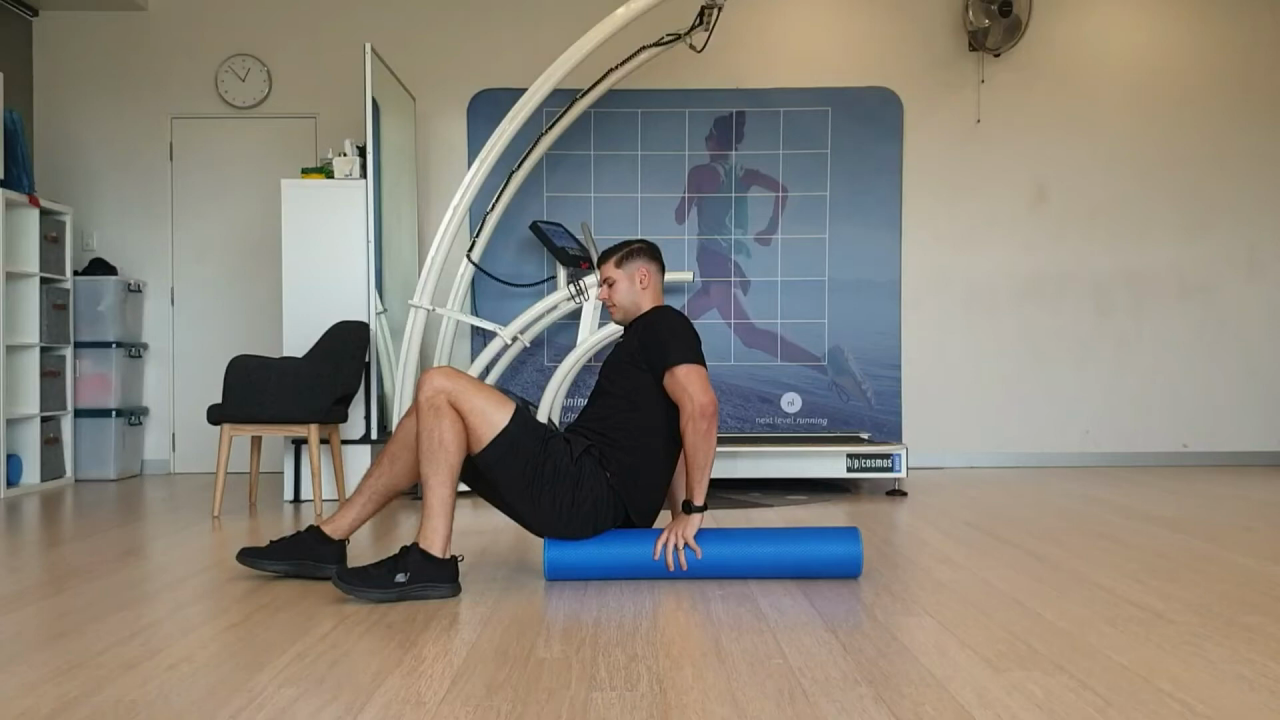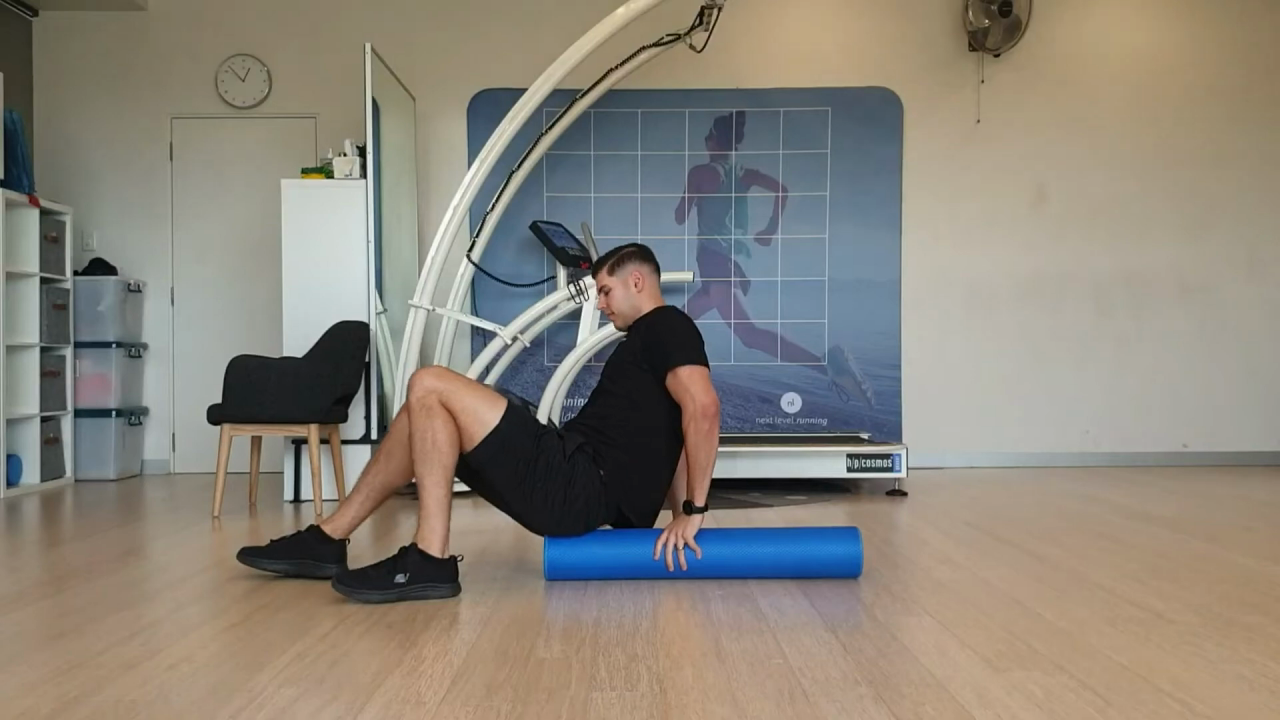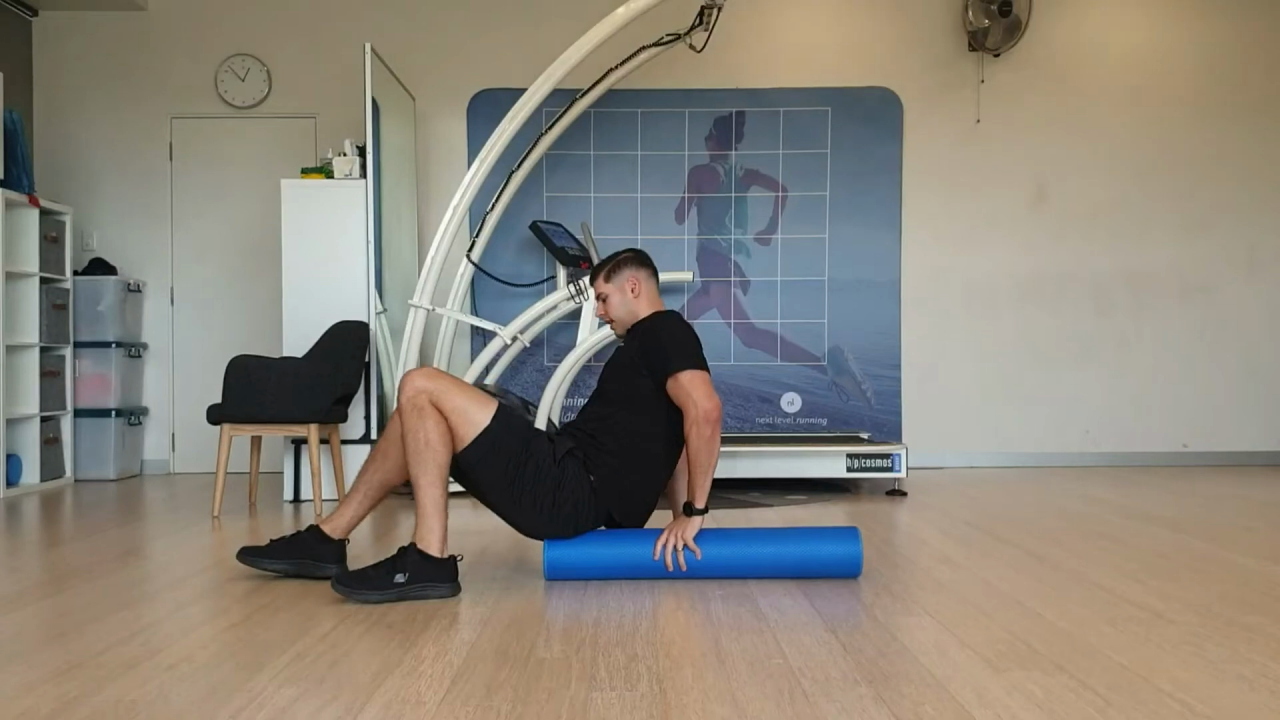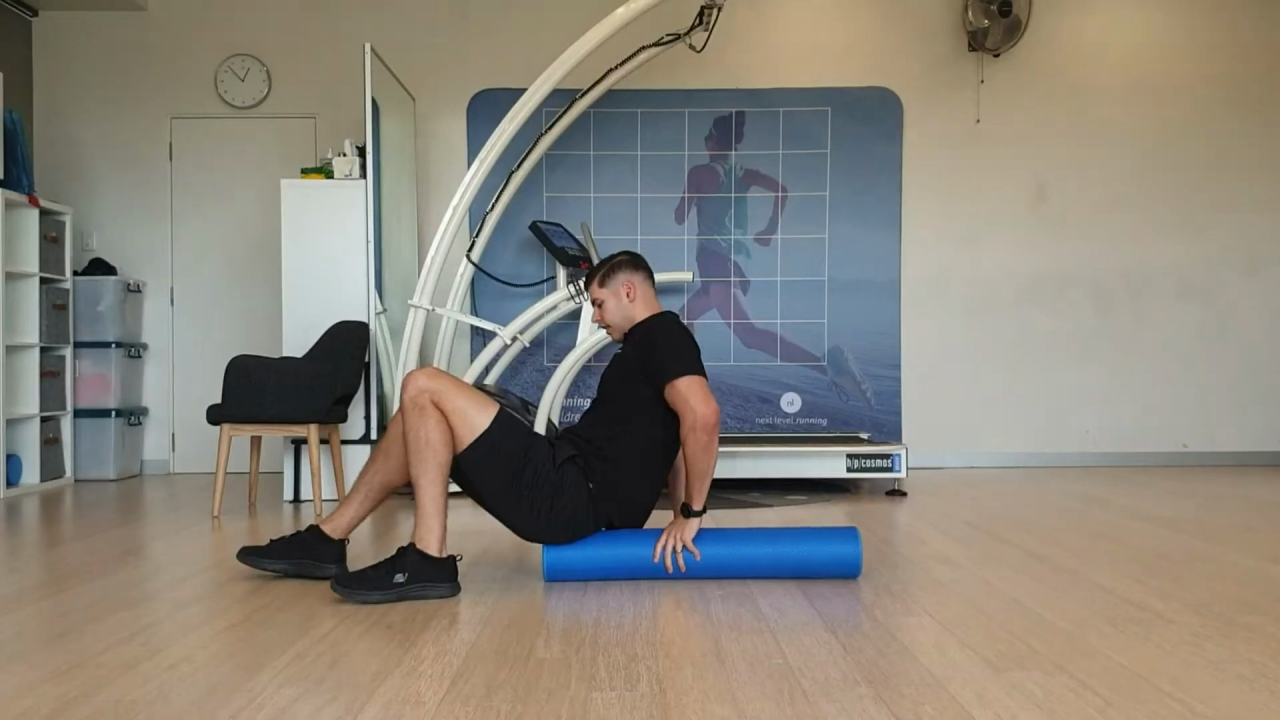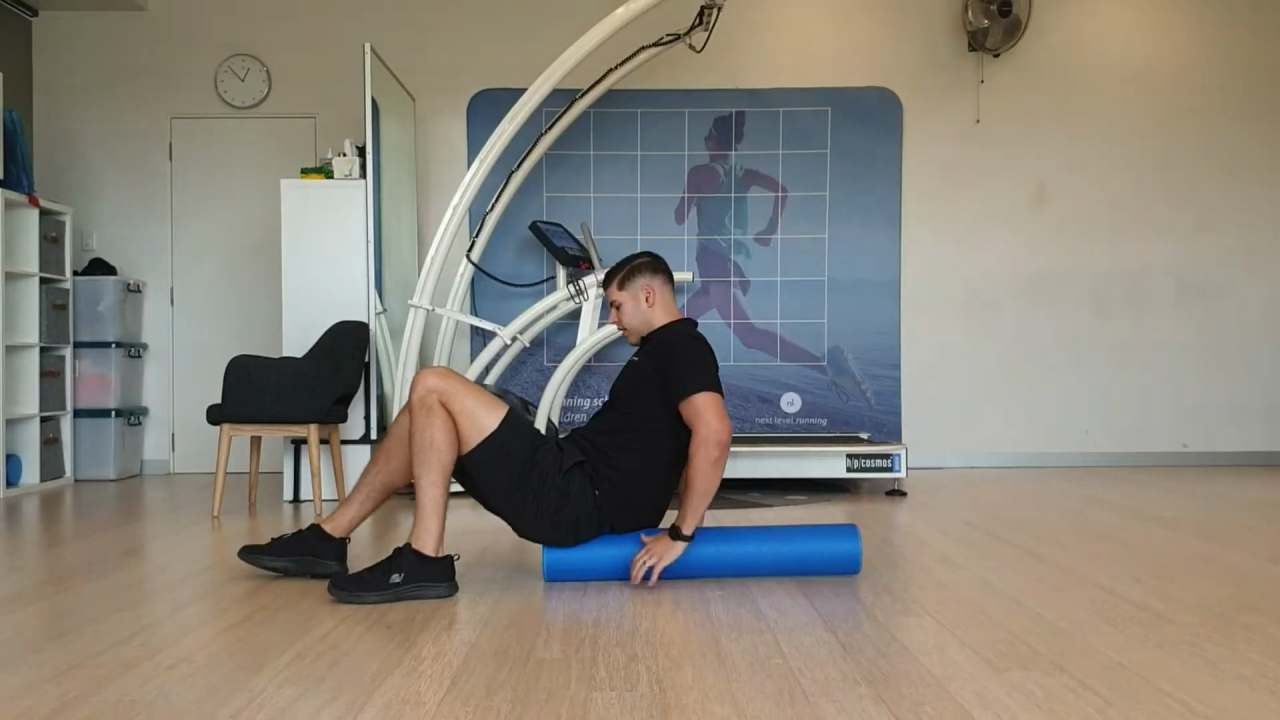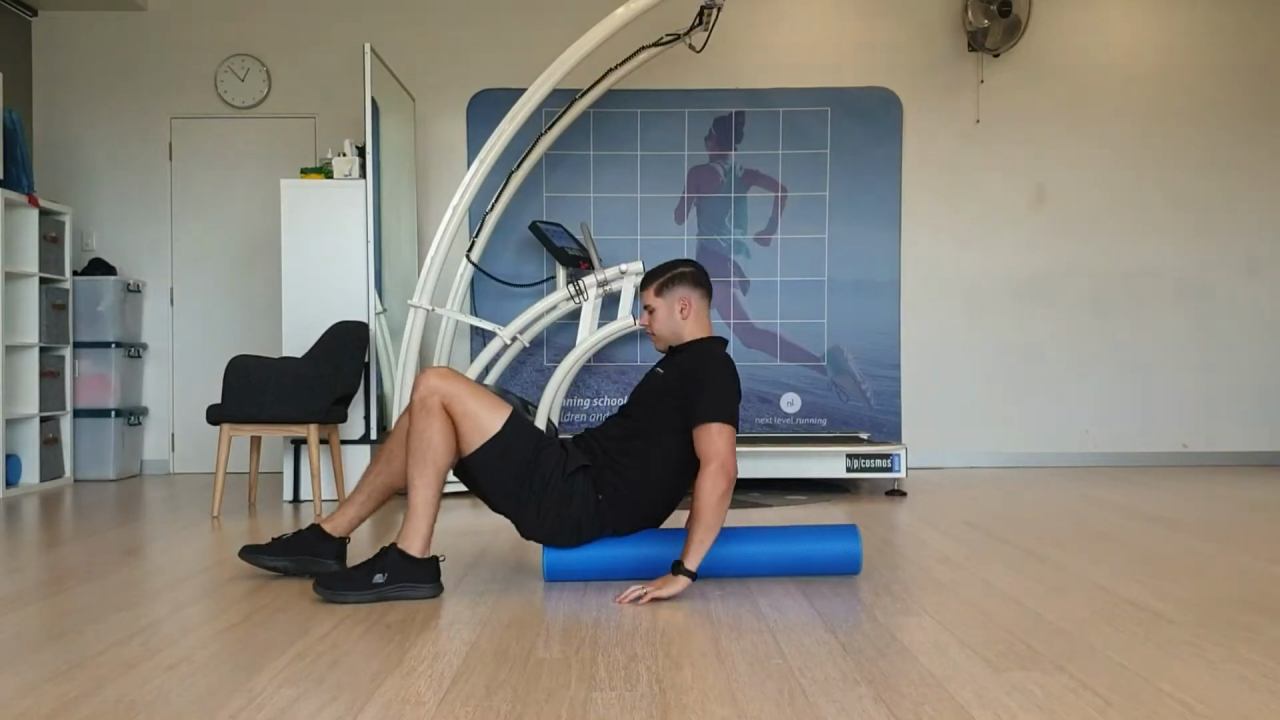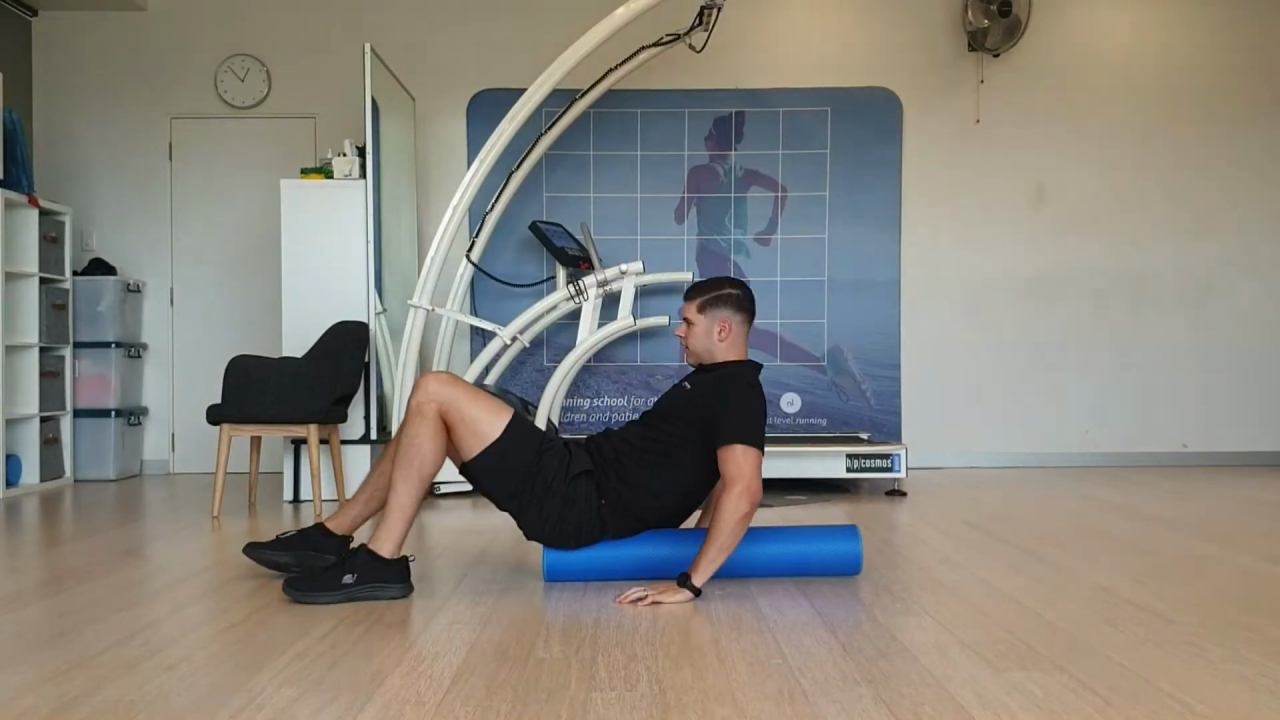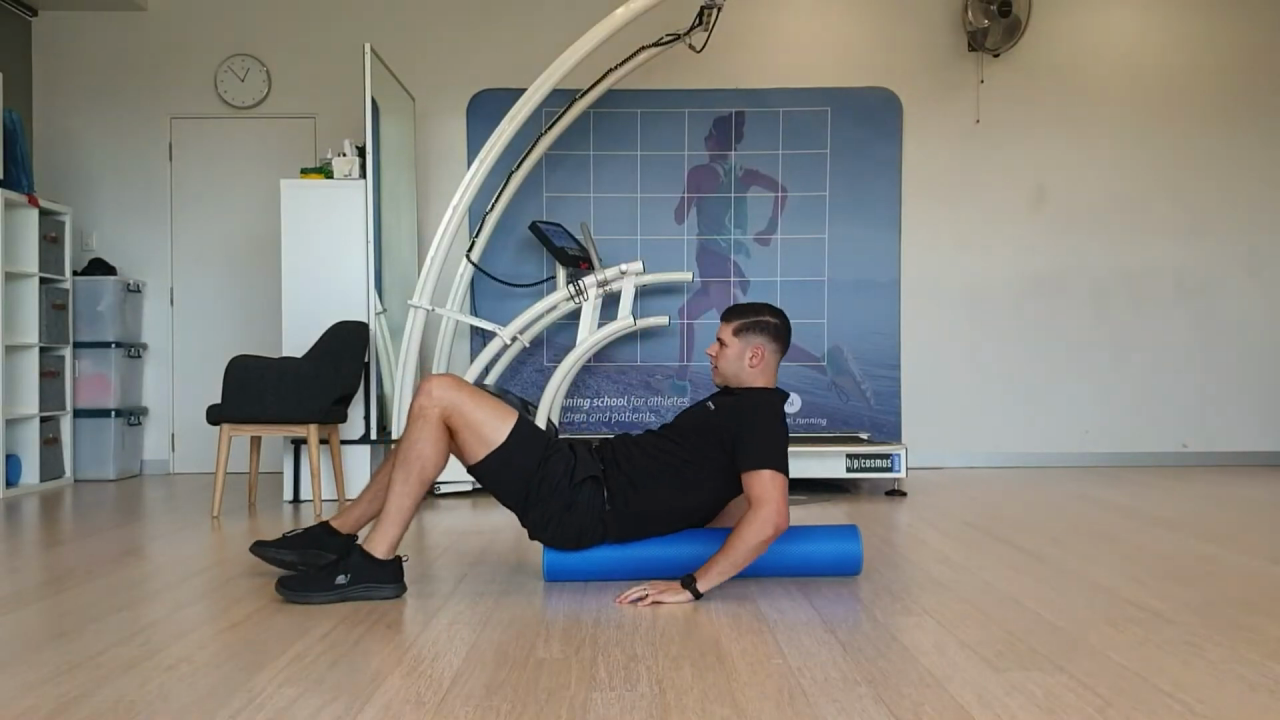
dt=0.2s
person 1, frame 1
left shoulder: (664, 325)
right shoulder: (649, 337)
left elbow: (701, 407)
right elbow: (664, 439)
left wrist: (694, 510)
right wrist: (676, 515)
left hip: (583, 493)
right hip: (583, 492)
left knee: (439, 388)
right knee: (429, 421)
left ankle: (431, 562)
right ankle: (326, 541)
person 1, frame 2
left shoulder: (666, 326)
right shoulder: (654, 338)
left elbow: (703, 408)
right elbow: (667, 439)
left wrist: (694, 511)
right wrist: (677, 514)
left hip: (574, 487)
right hip: (577, 485)
left knee: (430, 388)
right knee: (422, 417)
left ankle: (430, 562)
right ankle: (327, 540)
person 1, frame 3
left shoulder: (664, 332)
right shoulder: (655, 342)
left elbow: (705, 412)
right elbow: (671, 438)
left wrist: (694, 513)
right wrist: (678, 513)
left hip: (566, 489)
right hip: (572, 487)
left knee: (420, 388)
right knee: (417, 418)
left ankle: (430, 562)
right ankle: (325, 540)
person 1, frame 4
left shoulder: (662, 337)
right shoulder: (653, 344)
left elbow: (702, 418)
right elbow: (673, 439)
left wrist: (690, 515)
left hip: (567, 497)
right hip: (573, 492)
left knee: (423, 388)
right knee: (418, 416)
left ankle: (428, 561)
right ankle: (326, 540)
person 1, frame 5
left shoulder: (680, 348)
right shoulder: (671, 348)
left elbow: (713, 435)
right elbow: (680, 445)
left wrist: (680, 534)
left hip: (570, 501)
right hip: (575, 493)
left knee: (432, 387)
right knee: (424, 414)
left ankle: (424, 560)
right ankle: (326, 539)
person 1, frame 6
left shoulder: (706, 369)
right shoulder: (694, 363)
left elbow: (718, 469)
right elbow: (699, 466)
left wrist: (683, 572)
left hip: (573, 502)
right hip: (574, 485)
left knee: (435, 387)
right knee: (426, 414)
left ankle: (411, 560)
right ankle: (327, 539)
person 1, frame 7
left shoulder: (733, 392)
right shoulder: (721, 383)
left elbow: (744, 491)
right elbow: (724, 485)
left wrist: (688, 583)
left hip: (573, 503)
right hip: (578, 480)
left knee: (435, 392)
right knee: (432, 408)
left ankle: (380, 561)
right ankle: (332, 538)
person 1, frame 8
left shoulder: (756, 418)
right shoulder: (745, 410)
left elbow: (769, 516)
right elbow: (743, 503)
left wrist: (692, 585)
left hip: (579, 504)
right hip: (585, 479)
left knee: (437, 396)
right knee: (438, 409)
left ankle: (374, 562)
right ankle: (338, 535)
person 2, frame 1
left shoulder: (700, 172)
right shoulder: (745, 174)
left elbow: (680, 218)
right elbow: (781, 189)
left wrist: (687, 195)
right wrist: (771, 229)
left hip: (715, 260)
right hip: (735, 261)
left knee: (748, 333)
right knee: (686, 315)
left ankle: (825, 364)
person 2, frame 2
left shoulder: (700, 172)
right shoulder: (744, 174)
left elbow: (680, 218)
right elbow: (781, 189)
left wrist: (689, 195)
right wrist: (771, 230)
left hip: (715, 260)
right hip: (736, 261)
left knee: (748, 333)
right knee: (685, 315)
left ankle: (826, 364)
person 2, frame 3
left shoulder: (700, 173)
right shoulder: (745, 174)
left elbow: (680, 218)
right elbow: (781, 190)
left wrist: (687, 197)
right wrist: (771, 229)
left hip: (715, 260)
right hip: (736, 260)
left knee: (747, 332)
right knee: (686, 315)
left ankle: (826, 365)
person 2, frame 4
left shoulder: (700, 172)
right shoulder: (744, 173)
left elbow: (680, 218)
right elbow: (781, 190)
left wrist: (687, 196)
right wrist: (771, 230)
left hip: (715, 260)
right hip: (736, 260)
left knee: (748, 333)
right knee: (686, 315)
left ankle: (825, 365)
person 2, frame 5
left shoulder: (700, 172)
right shoulder: (744, 174)
left elbow: (680, 218)
right elbow: (780, 189)
left wrist: (687, 196)
right wrist: (771, 229)
left hip: (714, 260)
right hip: (736, 261)
left knee: (748, 333)
right knee: (686, 315)
left ankle: (825, 364)
person 2, frame 6
left shoulder: (700, 173)
right shoulder: (745, 174)
left elbow: (680, 218)
right elbow: (780, 190)
left wrist: (687, 196)
right wrist: (770, 230)
left hip: (714, 260)
right hip: (735, 261)
left knee: (747, 333)
left ankle: (826, 364)
person 2, frame 7
left shoulder: (700, 172)
right shoulder: (745, 173)
left elbow: (680, 218)
right elbow: (780, 189)
left wrist: (686, 196)
right wrist: (770, 230)
left hip: (715, 260)
right hip: (736, 261)
left knee: (748, 333)
left ankle: (825, 364)
person 2, frame 8
left shoulder: (700, 173)
right shoulder: (744, 173)
left elbow: (680, 218)
right elbow: (781, 190)
left wrist: (688, 196)
right wrist: (770, 230)
left hip: (715, 261)
right hip: (736, 261)
right knee: (687, 315)
left ankle: (825, 364)
right ankle: (681, 381)
